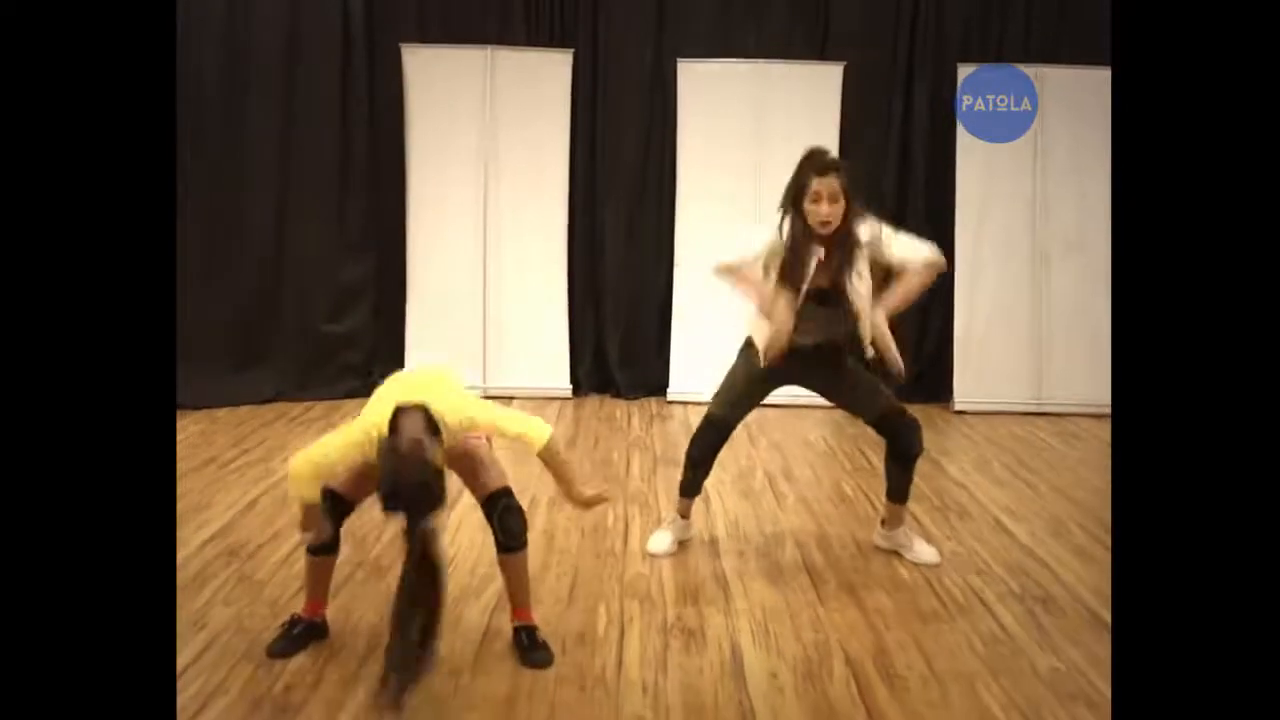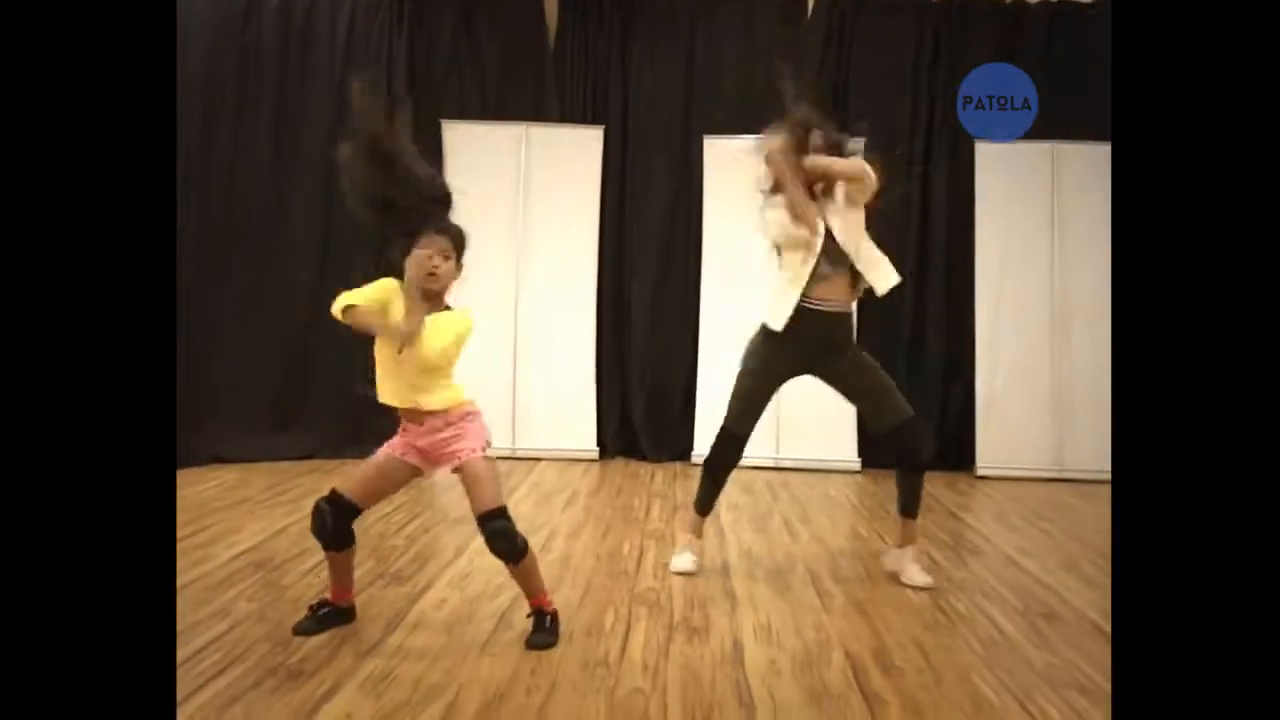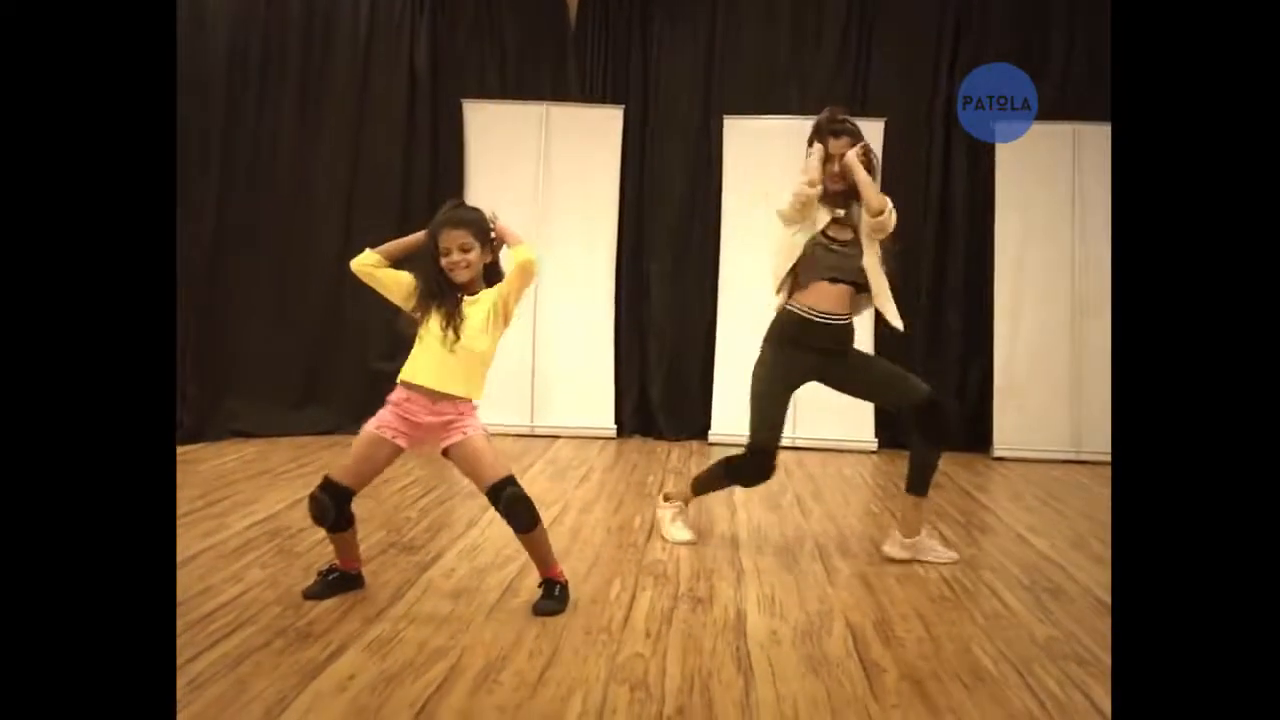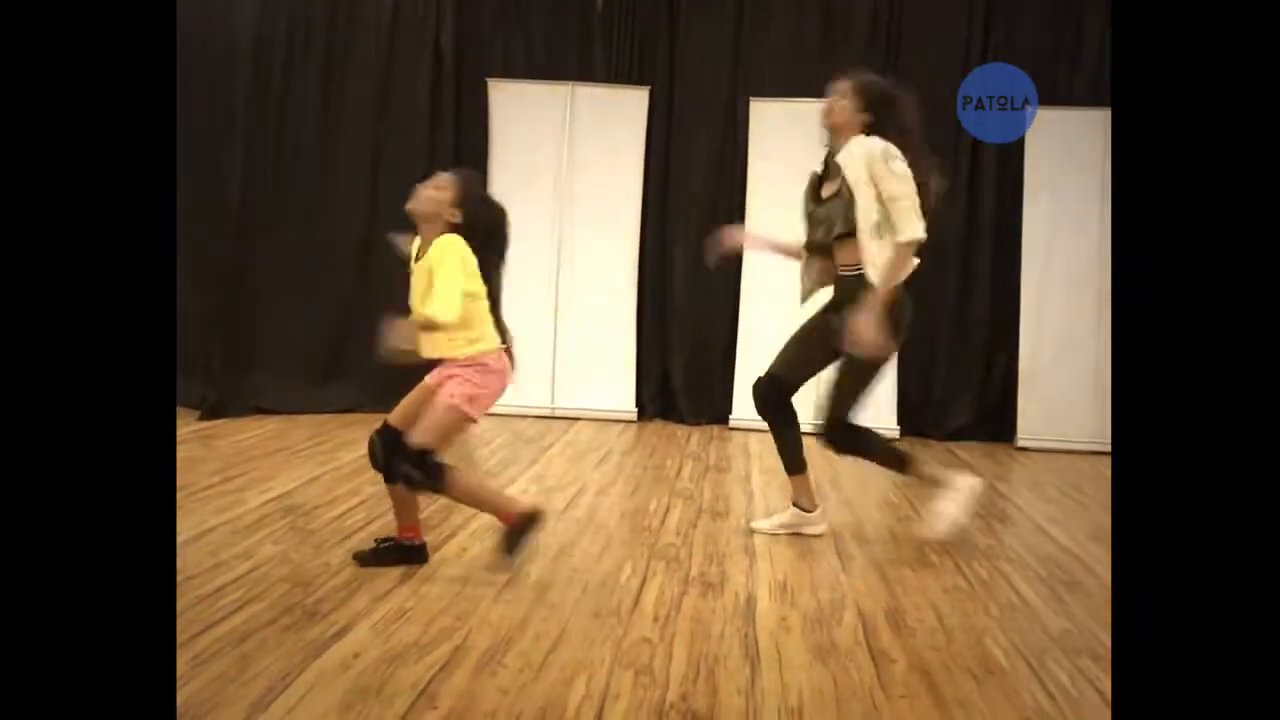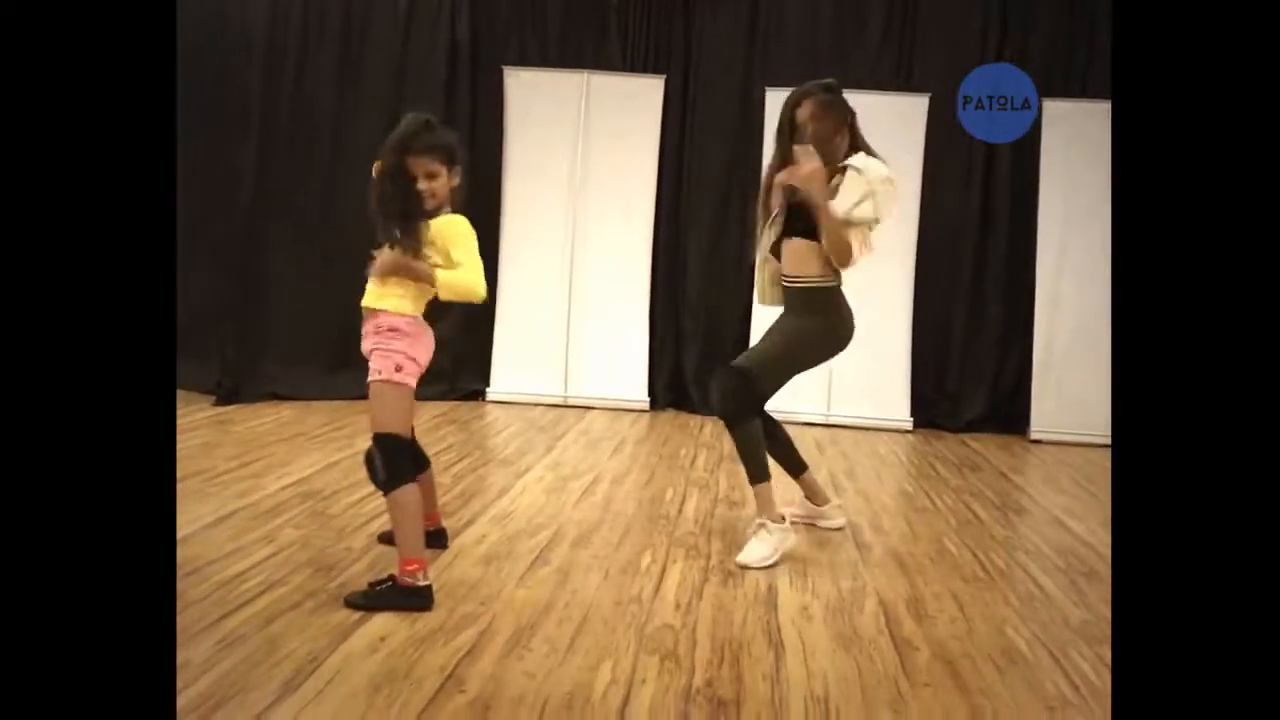
dt=1s
person 1, frame 1
left shoulder: (864, 236)
right shoulder: (783, 241)
left elbow: (929, 260)
right elbow: (728, 268)
left wrist: (881, 311)
right wrist: (768, 306)
left hip: (832, 353)
right hip: (774, 346)
left knee: (904, 429)
right knee: (714, 426)
left ankle: (893, 527)
right ankle: (680, 520)
person 1, frame 2
left shoulder: (847, 197)
right shoulder: (777, 207)
left elbow: (864, 177)
right elbow: (804, 219)
left wrist: (816, 165)
right wrist: (784, 165)
left hip: (836, 343)
right hip: (784, 336)
left knee: (912, 437)
right knee: (732, 435)
left ankle: (905, 547)
right ankle: (692, 539)
person 1, frame 3
left shoulder: (870, 212)
right shoulder: (803, 208)
left elbow: (880, 215)
right elbow: (808, 188)
left wrist: (858, 165)
right wrist: (814, 159)
left hip: (839, 349)
right hip: (792, 340)
left knee: (929, 409)
right knee: (759, 463)
left ankle: (909, 534)
right ankle: (675, 501)
person 1, frame 4
left shoulder: (876, 153)
right shoulder: (829, 171)
left elbow: (910, 235)
left wrist: (874, 308)
right wrist: (757, 241)
left hip: (875, 300)
right hip: (843, 299)
left knee: (836, 427)
right knee: (769, 390)
left ankle: (949, 482)
right ankle: (804, 507)
person 1, frame 5
left shoulder: (866, 175)
right shoulder: (799, 170)
left elbow: (844, 254)
left wrist: (820, 196)
right wrist: (788, 181)
left hip: (820, 312)
right hip: (797, 309)
left knee: (732, 385)
right knee: (747, 402)
left ankle: (773, 522)
right ankle: (822, 503)
person 2, frame 1
left shoulder: (462, 416)
right shoulder: (367, 436)
left elbow: (538, 433)
right elbow: (299, 471)
left wrist: (574, 491)
right wrist: (314, 523)
left hip: (453, 433)
left knee: (505, 510)
right knee: (328, 507)
left ankle: (524, 625)
right ankle: (310, 617)
person 2, frame 2
left shoulder: (457, 320)
right shoulder: (390, 292)
left elbow: (425, 353)
right elbow: (345, 308)
left wrist: (403, 325)
right wrist: (395, 309)
left hip: (456, 430)
right hip: (412, 436)
left knee: (496, 528)
right knee: (330, 516)
left ankle: (543, 609)
right ankle: (339, 601)
person 2, frame 3
left shoulder: (498, 301)
right shoulder: (425, 295)
left elbow: (527, 258)
right elbow: (364, 264)
left wrist: (504, 235)
right wrist: (420, 238)
left hip: (456, 416)
right hip: (402, 408)
left knee: (509, 496)
right knee: (326, 499)
left ankle: (554, 580)
right ankle: (347, 569)
person 2, frame 4
left shoulder: (446, 249)
right shoulder: (429, 246)
left elbow: (447, 309)
left wrist: (415, 329)
left hip: (479, 368)
right hip: (452, 366)
left knee: (414, 463)
right knee: (384, 445)
left ankle: (515, 513)
right ankle: (409, 540)
person 2, frame 5
left shoulder: (451, 225)
right shoulder: (413, 213)
left elbow: (474, 287)
right elbow: (381, 175)
left wrist: (409, 267)
right wrist: (385, 173)
left hip: (399, 336)
right hip: (387, 332)
left knee: (386, 454)
right knee: (401, 446)
left ankle: (413, 579)
right ankle: (427, 524)
